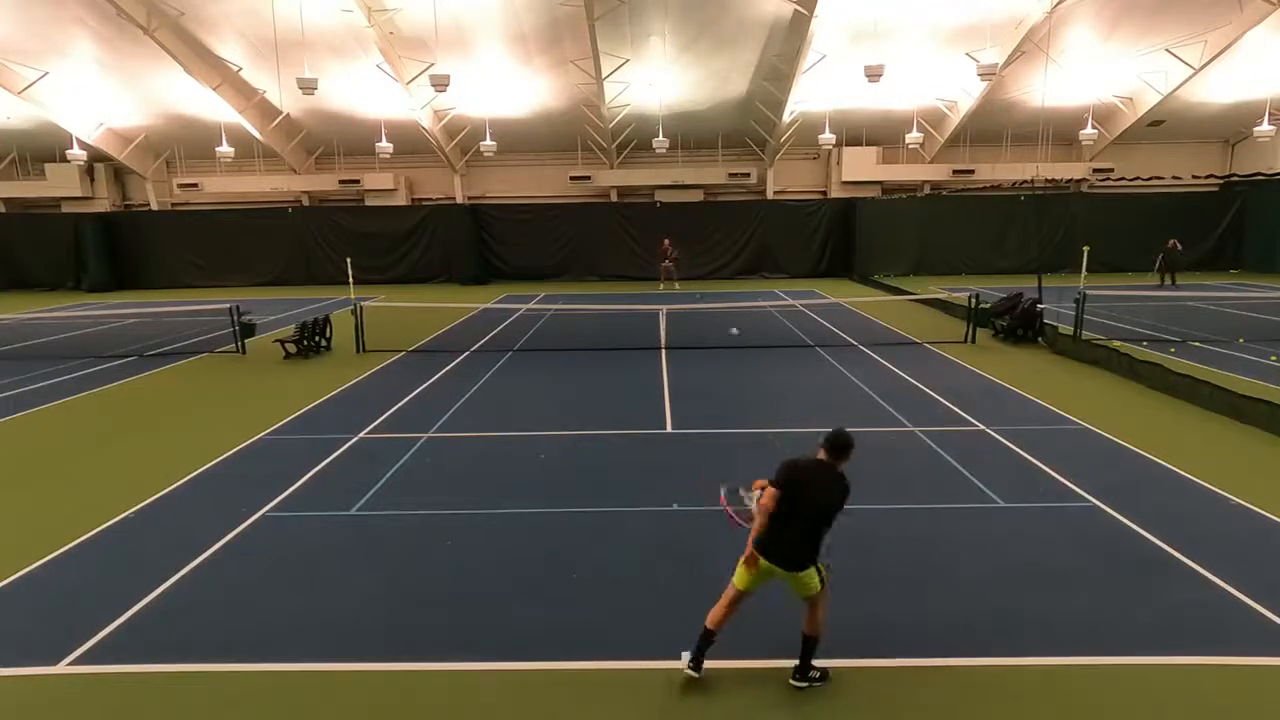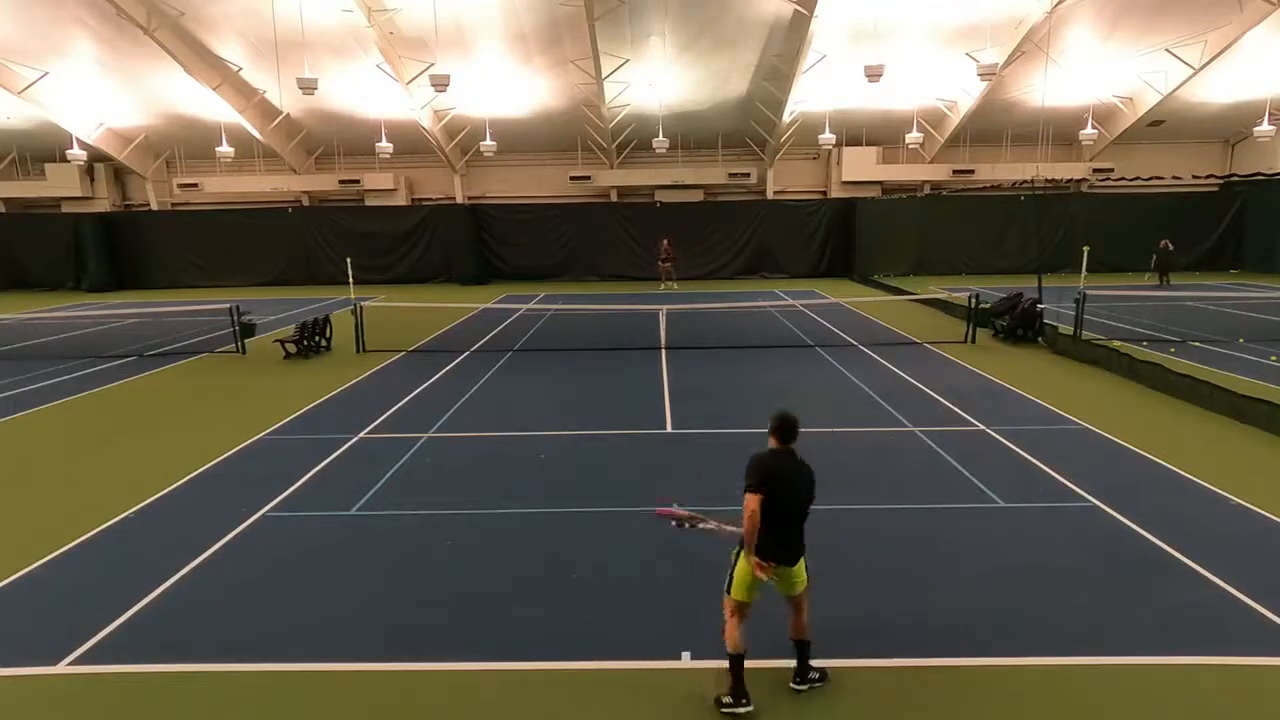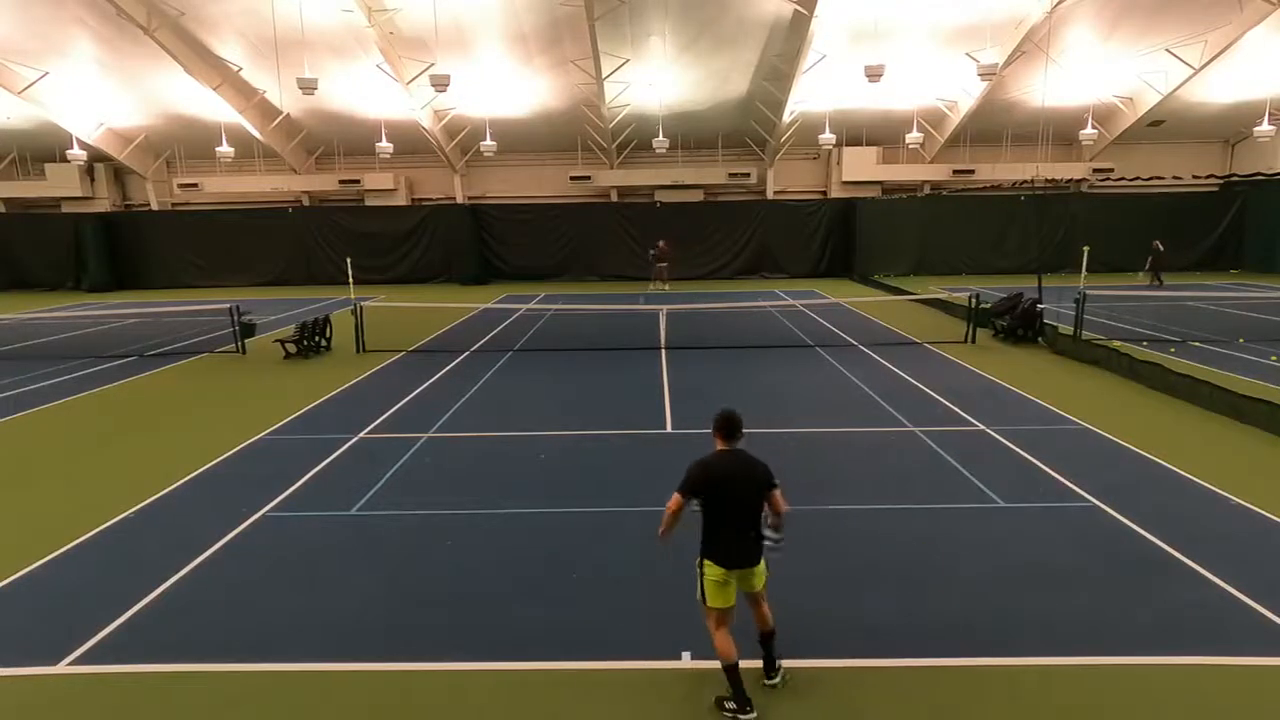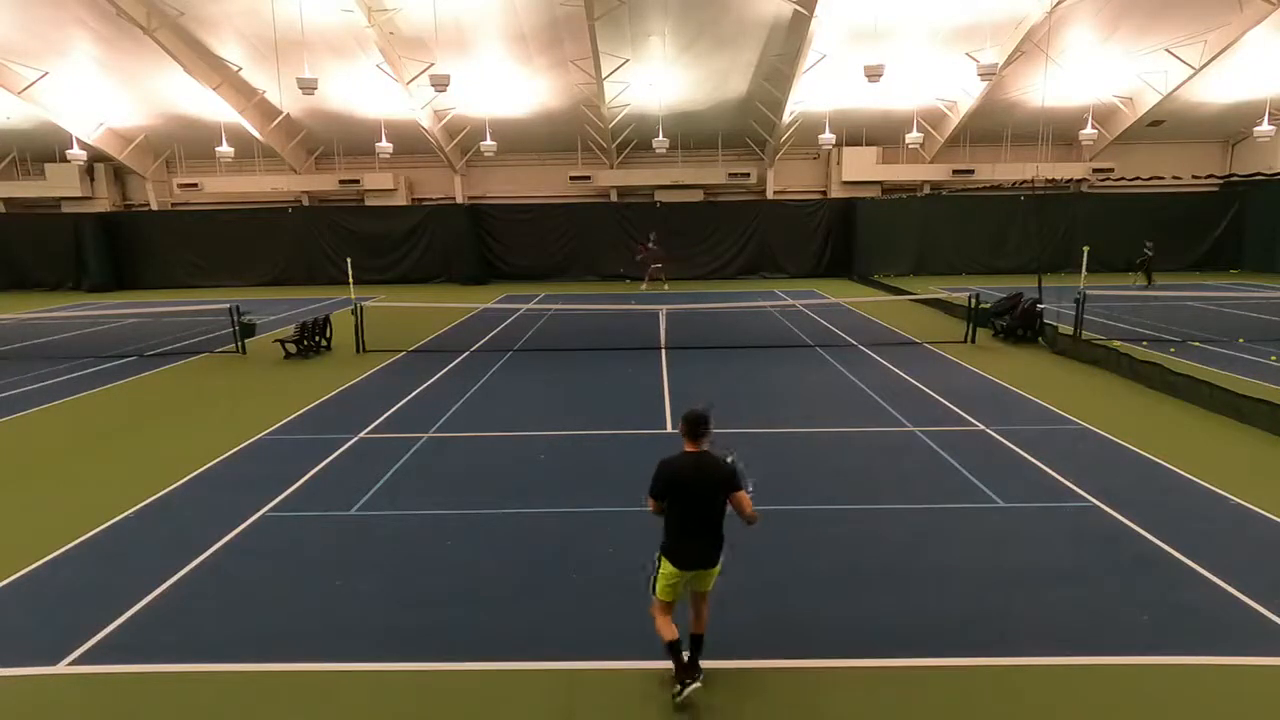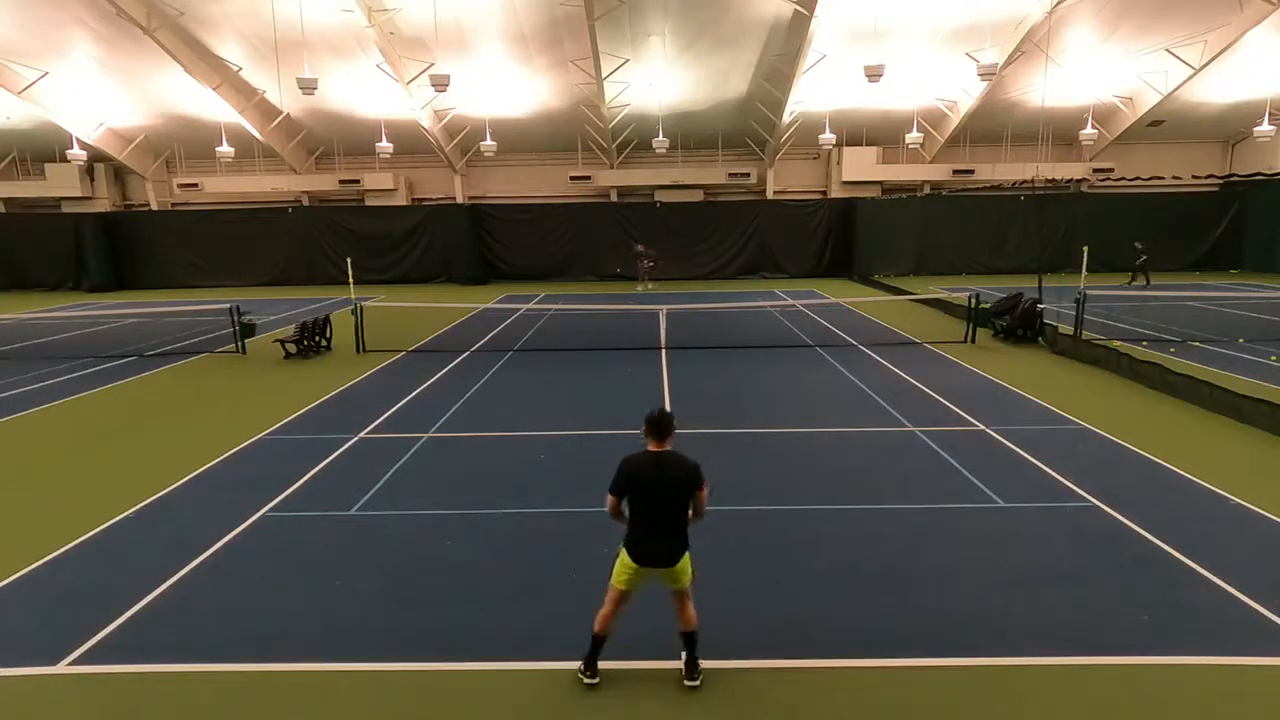
dt=0.3s
person 1, frame 1
left shoulder: (794, 466)
right shoulder: (842, 488)
left elbow: (766, 504)
left wrist: (752, 542)
left hip: (763, 550)
right hip: (800, 561)
left knee: (730, 600)
right knee: (817, 602)
left ankle: (696, 661)
right ankle: (803, 670)
person 1, frame 2
left shoulder: (760, 463)
right shoulder: (806, 471)
left elbow: (752, 511)
left wrist: (749, 553)
left hip: (759, 554)
right hip: (792, 554)
left knee: (733, 615)
right knee: (798, 606)
left ankle: (738, 694)
right ankle: (803, 673)
person 1, frame 3
left shoulder: (703, 467)
right shoulder: (759, 467)
left elbow: (674, 508)
right elbow: (780, 511)
left wrist: (664, 529)
right wrist: (775, 527)
left hip: (717, 558)
right hip: (752, 555)
left knee: (719, 626)
right knee: (758, 601)
right ankle: (771, 667)
person 1, frame 4
left shoulder: (667, 467)
right shoulder: (725, 469)
left elbow: (655, 508)
right elbow: (747, 514)
right wrist: (751, 517)
left hip: (675, 556)
right hip: (710, 556)
left knee: (661, 613)
right knee: (700, 603)
left ankle: (685, 675)
right ankle: (692, 666)
person 1, frame 5
left shoulder: (629, 465)
right shoulder: (690, 467)
left elbow: (612, 509)
right elbow: (700, 511)
left hip: (636, 551)
right hip: (675, 552)
left knee: (612, 603)
right knee: (684, 601)
left ankle: (591, 666)
right ankle: (692, 667)
